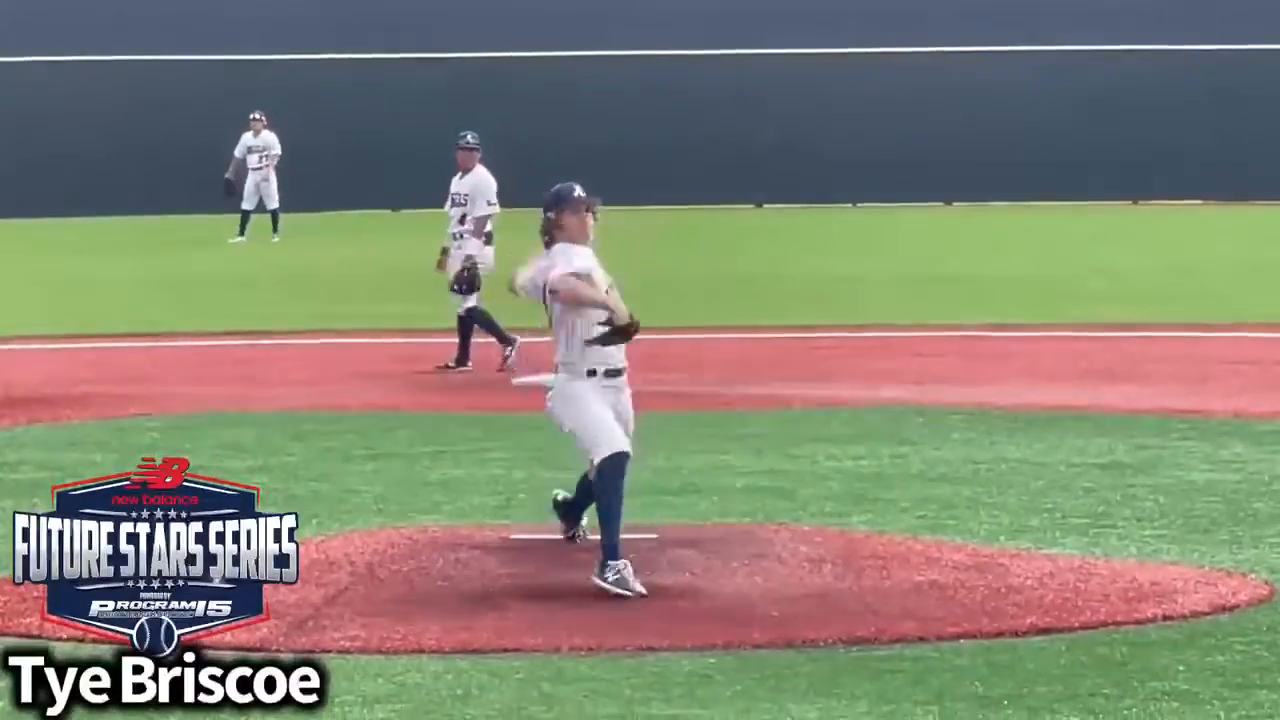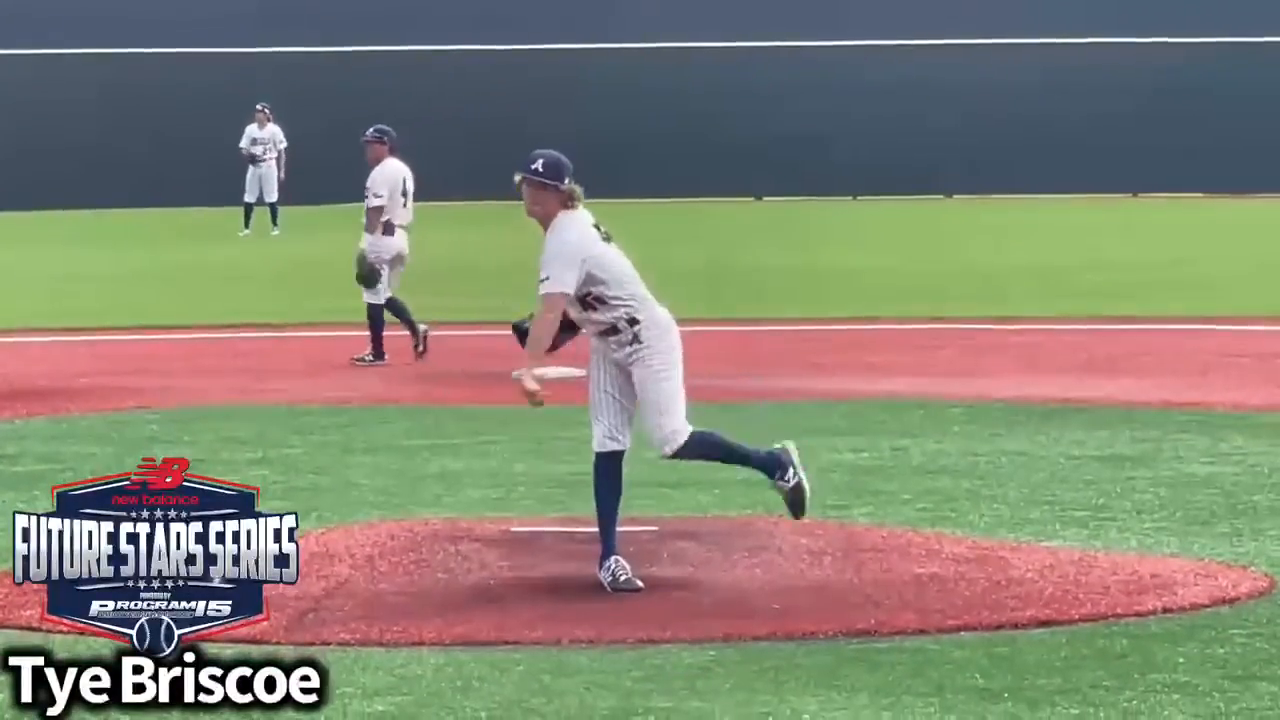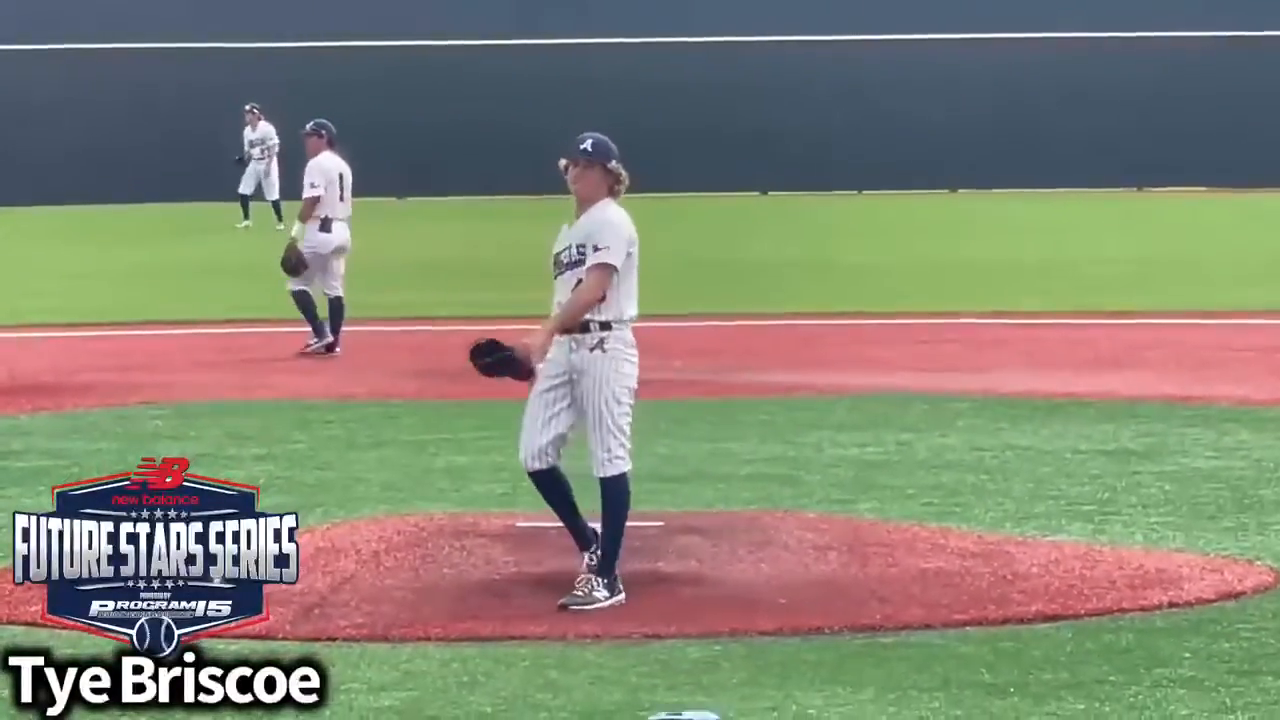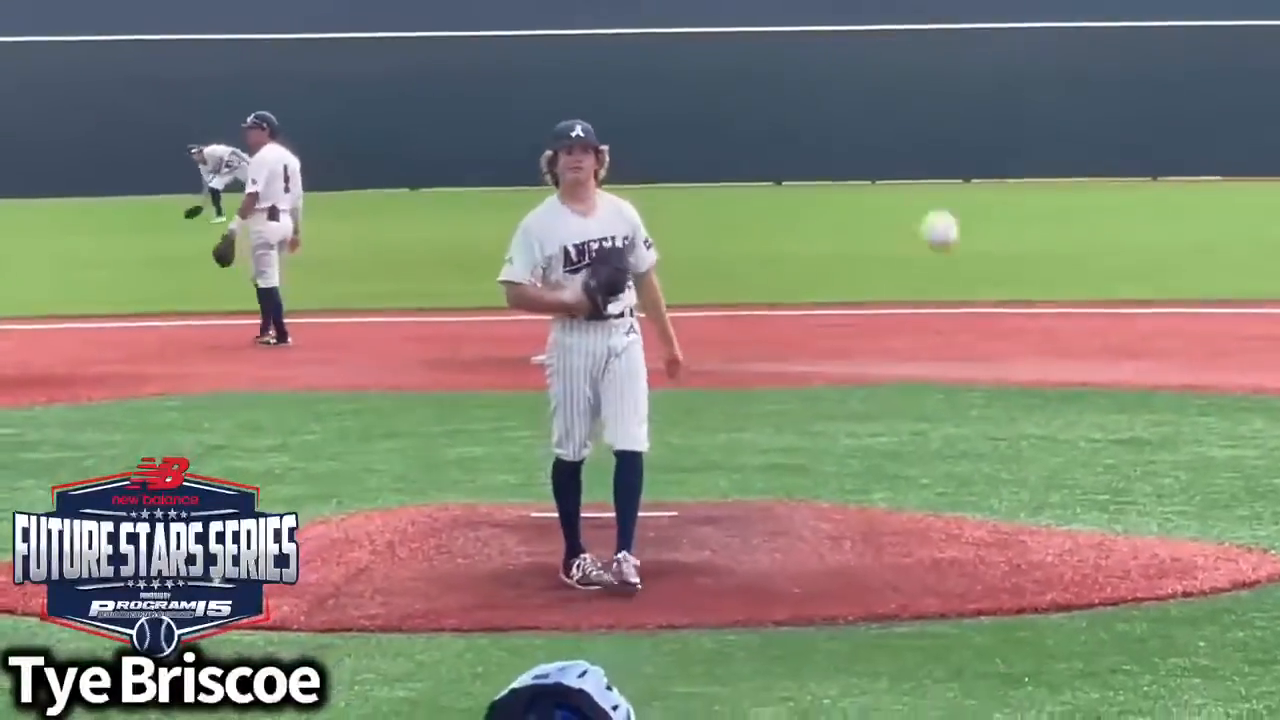
dt=0.7s
person 1, frame 1
left shoulder: (581, 259)
right shoulder: (567, 258)
right elbow: (560, 285)
right wrist: (610, 303)
left hip: (613, 384)
right hip: (580, 388)
left knee: (608, 463)
right knee: (614, 454)
left ankle: (571, 511)
right ankle: (610, 563)
person 1, frame 2
left shoulder: (564, 239)
right shoulder: (566, 224)
left elbow: (551, 309)
left wrist: (529, 369)
right wrist: (568, 324)
left hip: (650, 340)
right hip: (609, 343)
left knee: (670, 439)
right knee: (607, 446)
left ankle: (776, 464)
right ankle: (609, 558)
person 1, frame 3
left shoulder: (612, 222)
right shoulder: (570, 230)
left elbow: (595, 289)
left wrist: (545, 332)
right wrist: (546, 343)
left hip: (606, 349)
right hip: (564, 349)
left knee: (609, 460)
right knee: (535, 455)
left ankle: (607, 577)
right ankle: (589, 542)
person 1, frame 4
left shoulder: (623, 214)
right shoulder: (537, 224)
left elbow: (646, 282)
right elbow: (514, 294)
left wrist: (671, 341)
right wrist: (571, 302)
left hip: (624, 338)
right hip: (571, 346)
left knee: (626, 446)
right knee: (569, 452)
left ankle: (625, 553)
right ankle: (573, 555)
person 2, frame 1
left shoulder: (483, 180)
right shoulder: (457, 179)
left elbow: (482, 220)
left wrist: (470, 252)
right wrist: (445, 249)
left hip: (475, 248)
right hip: (458, 247)
left knee: (466, 302)
right knee: (464, 302)
left ankle: (508, 342)
right ankle: (462, 359)
person 2, frame 2
left shoulder: (382, 172)
right shoulder: (403, 170)
left elbow: (375, 212)
left wrist: (363, 246)
left hip: (381, 237)
right hip: (399, 237)
left knee: (373, 294)
right knee: (383, 292)
left ankle: (377, 352)
right ankle: (415, 330)
person 2, frame 3
left shoulder: (317, 164)
right shoulder: (343, 166)
left elbow: (311, 201)
left wrist: (295, 232)
left hip: (320, 231)
right hip: (341, 230)
left knee: (298, 284)
right knee: (334, 289)
left ankle: (321, 333)
right ankle: (332, 341)
person 2, frame 4
left shoulder: (261, 158)
right shoulder: (290, 157)
left elbow: (251, 198)
right elbow: (297, 199)
left wrist: (234, 225)
right wrist: (296, 230)
left hip: (265, 222)
right hip: (284, 221)
left knee: (267, 278)
right knee: (263, 275)
left ankle: (281, 334)
right ankle: (267, 327)
